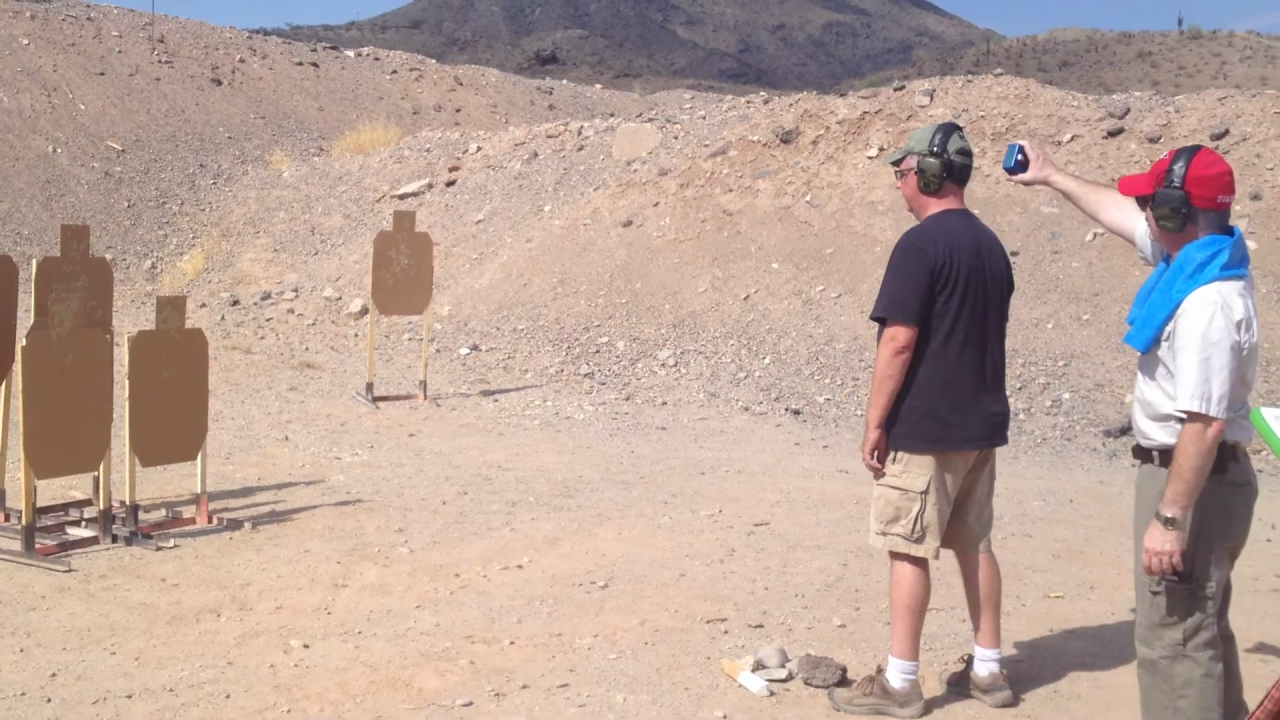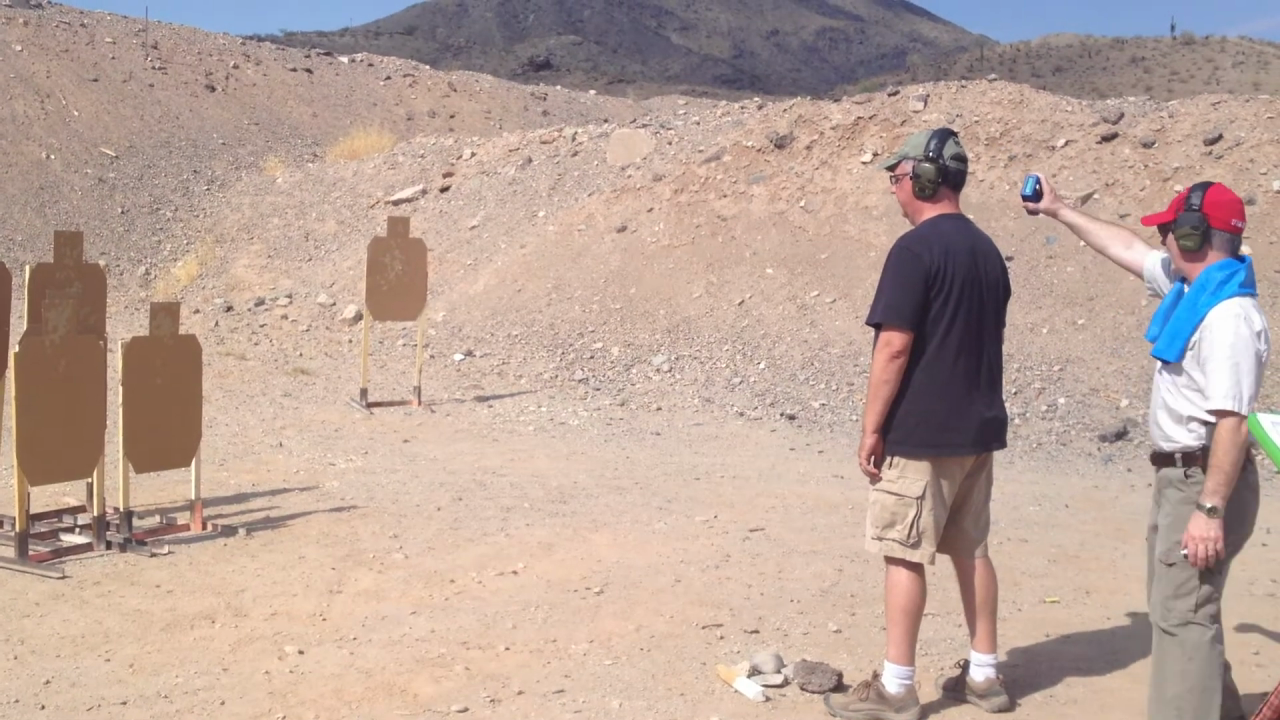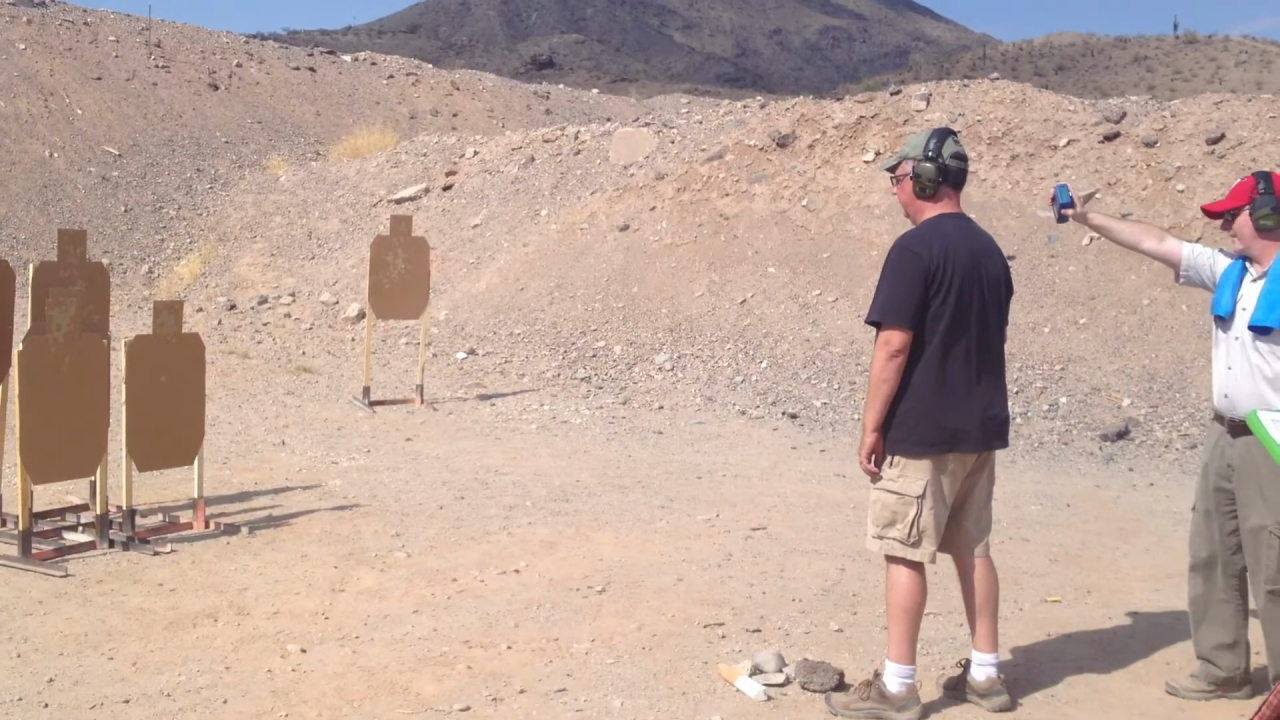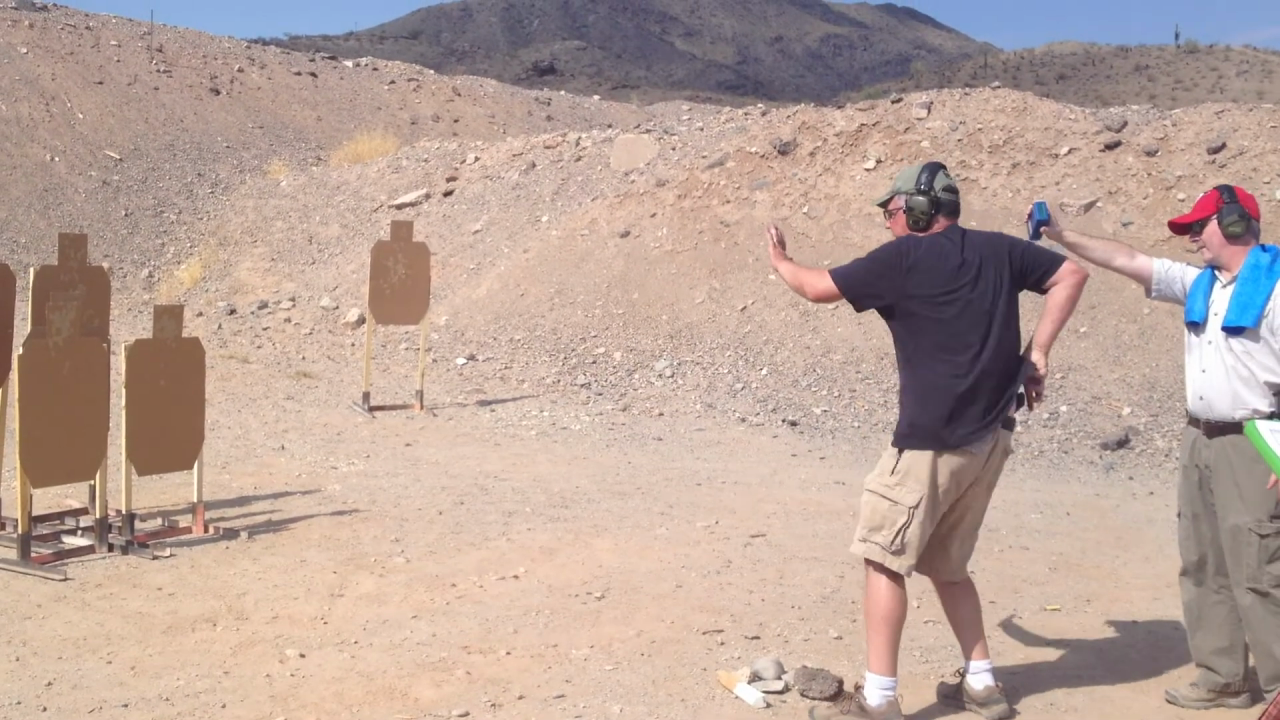
dt=1s
person 1, frame 1
left shoulder: (920, 244)
right shoulder: (991, 244)
left elbow: (899, 341)
left wrist: (875, 423)
left hip: (924, 427)
right hip: (980, 424)
left knee: (909, 549)
right knee: (974, 543)
right ankle: (987, 669)
person 1, frame 2
left shoulder: (916, 249)
right shoulder: (987, 249)
left elbow: (894, 346)
left wrist: (872, 429)
left hip: (920, 432)
right hip: (977, 429)
left knee: (904, 555)
right knee: (971, 548)
person 1, frame 3
left shoulder: (916, 248)
right shoulder: (989, 248)
left elbow: (894, 345)
left wrist: (871, 427)
left hip: (920, 432)
right hip: (979, 428)
left knee: (905, 553)
right knee: (972, 547)
person 1, frame 4
left shoulder: (905, 256)
right shoulder: (997, 250)
left elbow: (820, 288)
right elbow: (1071, 275)
left wrist: (779, 260)
right wrist: (1037, 353)
left hip: (931, 439)
right hip: (990, 436)
left knee: (884, 560)
right knee: (946, 564)
person 2, frame 1
left shoulder: (1207, 302)
right shoulder: (1194, 261)
left elbow: (1205, 424)
right elbow: (1117, 210)
left wrist: (1168, 519)
right wrist: (1052, 176)
left hip: (1192, 482)
right hip: (1197, 478)
left knee: (1171, 639)
right knee: (1201, 627)
person 2, frame 2
left shoulder: (1229, 315)
right shoulder: (1194, 289)
left elbow: (1233, 422)
right elbow: (1127, 249)
left wrist: (1209, 511)
right wrist: (1060, 211)
left hip: (1204, 482)
right hip: (1183, 476)
left knee: (1180, 616)
right knee: (1186, 600)
person 2, frame 3
right shoulder: (1228, 271)
right elbow: (1157, 243)
right wrist: (1088, 217)
right hip: (1224, 438)
right knee: (1211, 561)
right ankle: (1224, 671)
person 2, frame 4
right shoulder: (1197, 284)
right elbow: (1129, 261)
right wrist: (1063, 238)
right hip: (1200, 441)
right knee: (1202, 566)
right ankle: (1221, 677)
